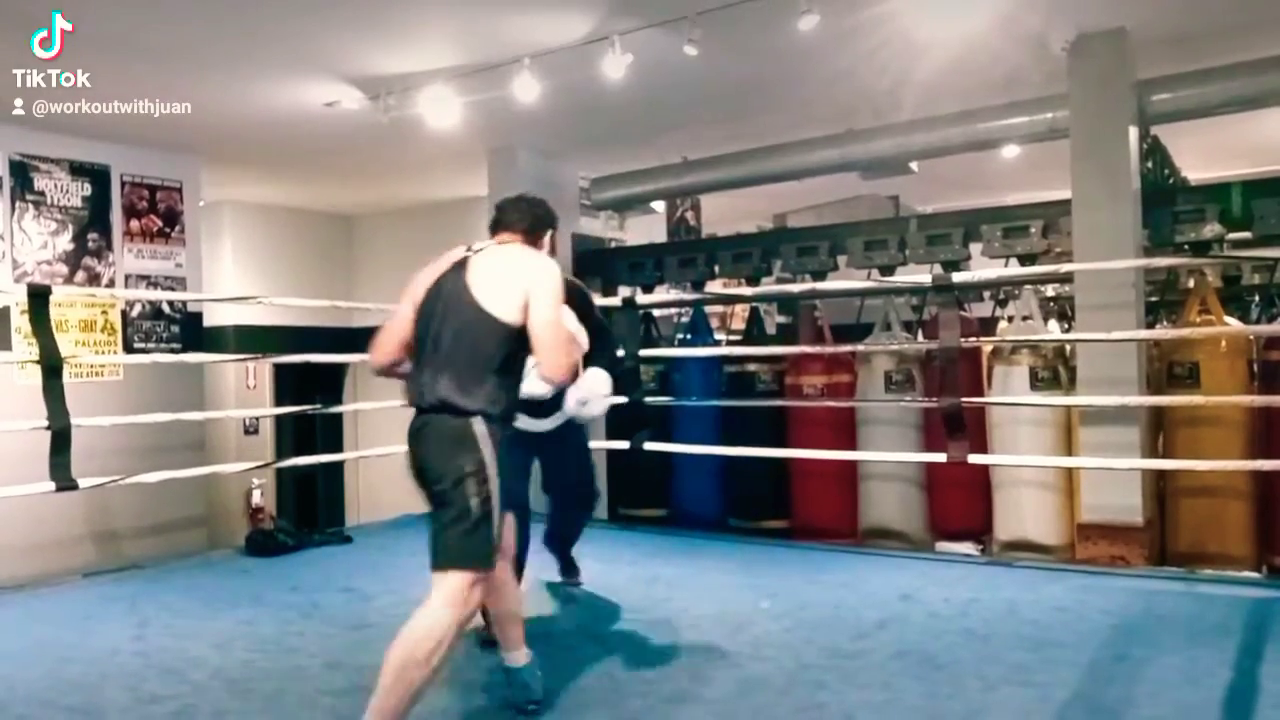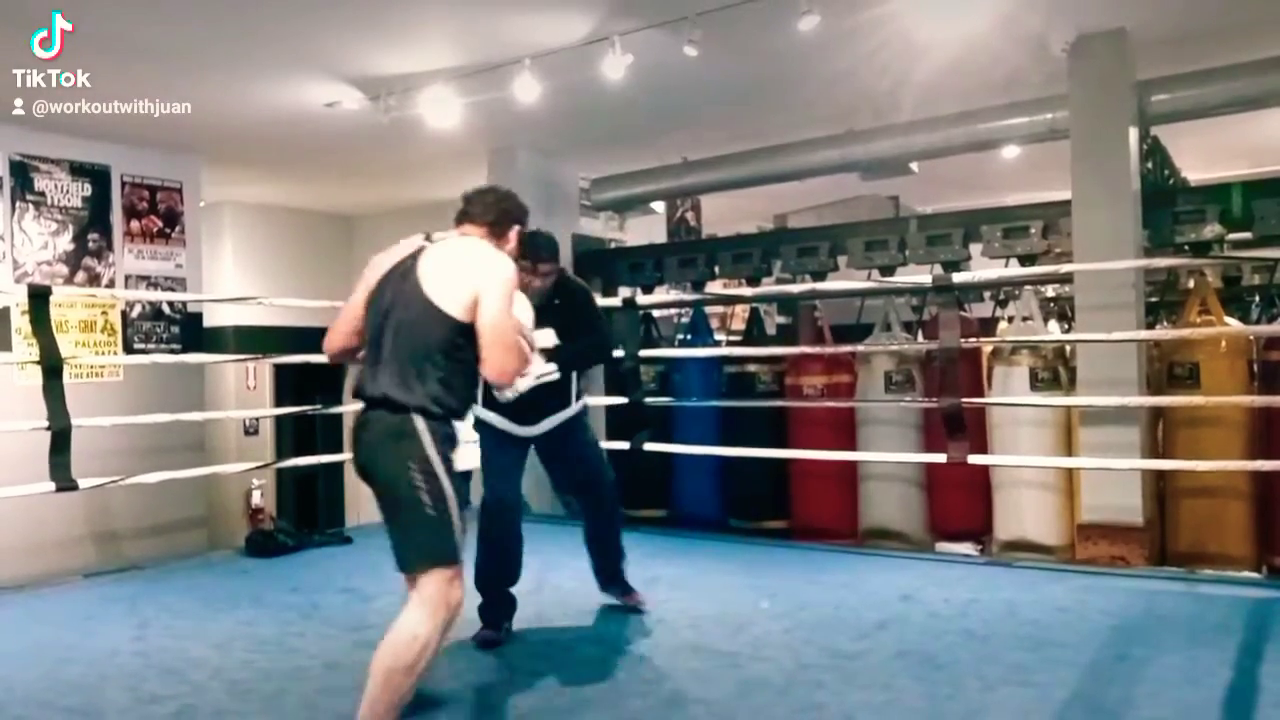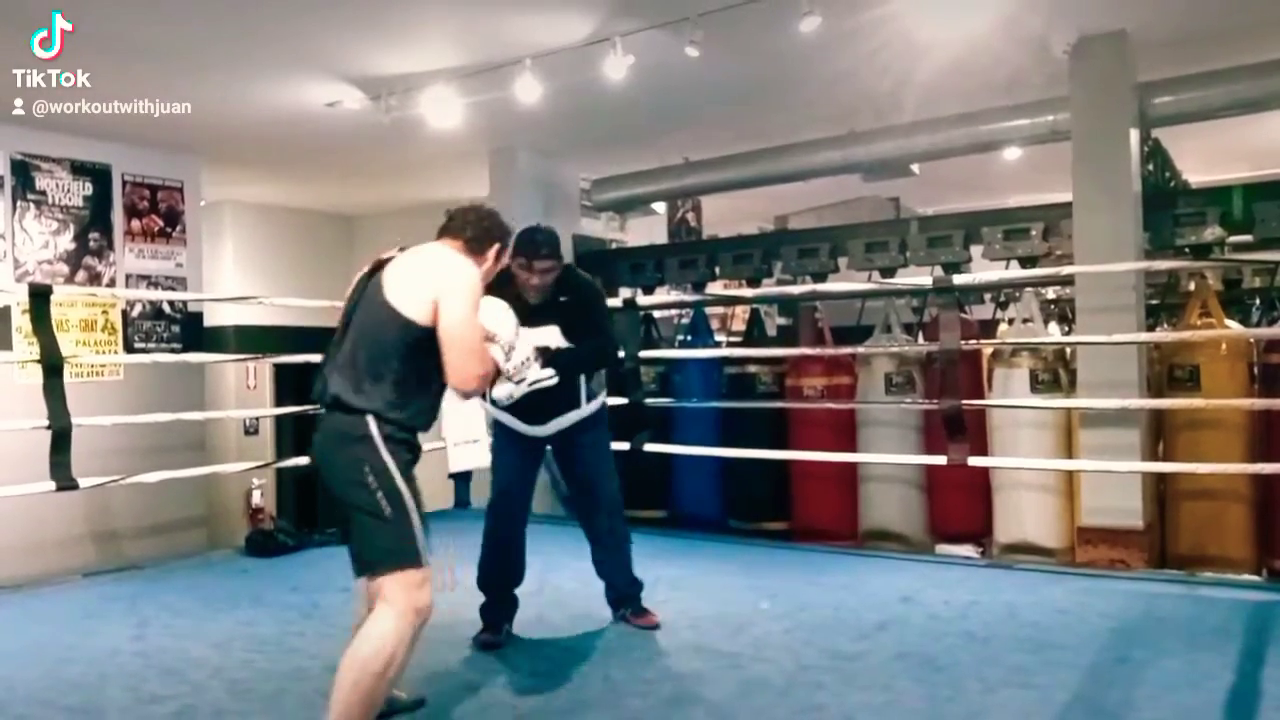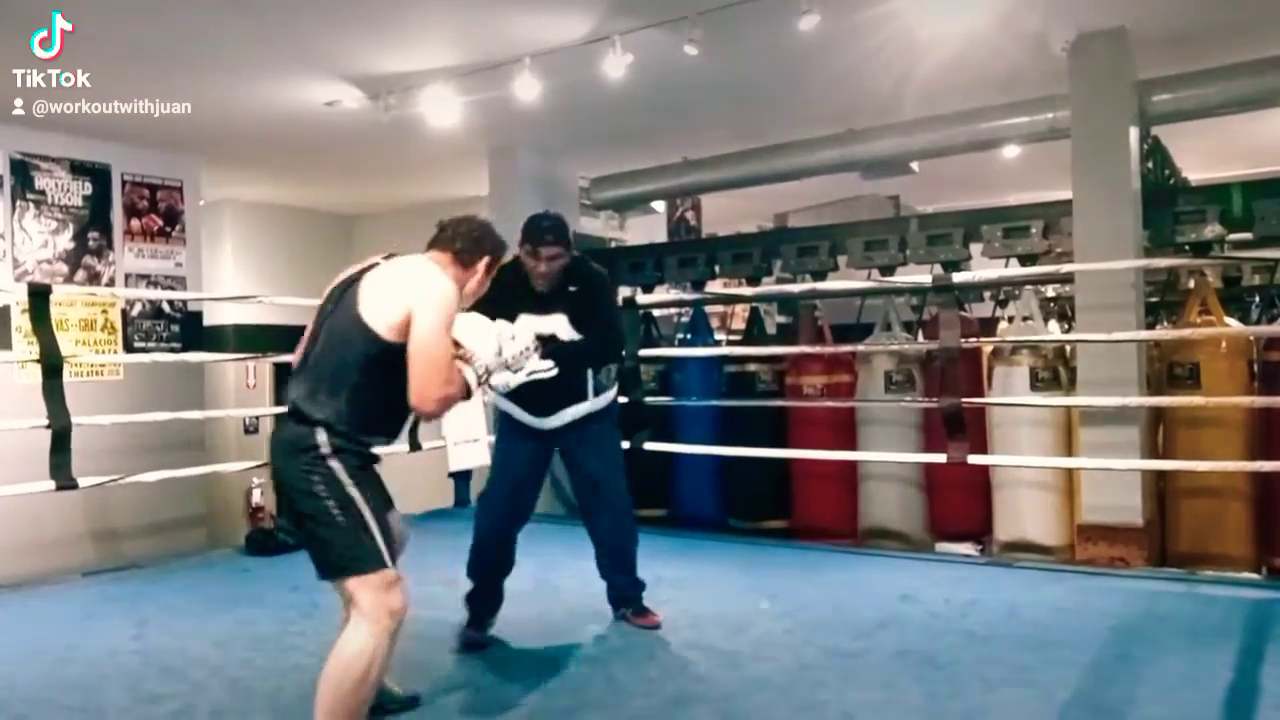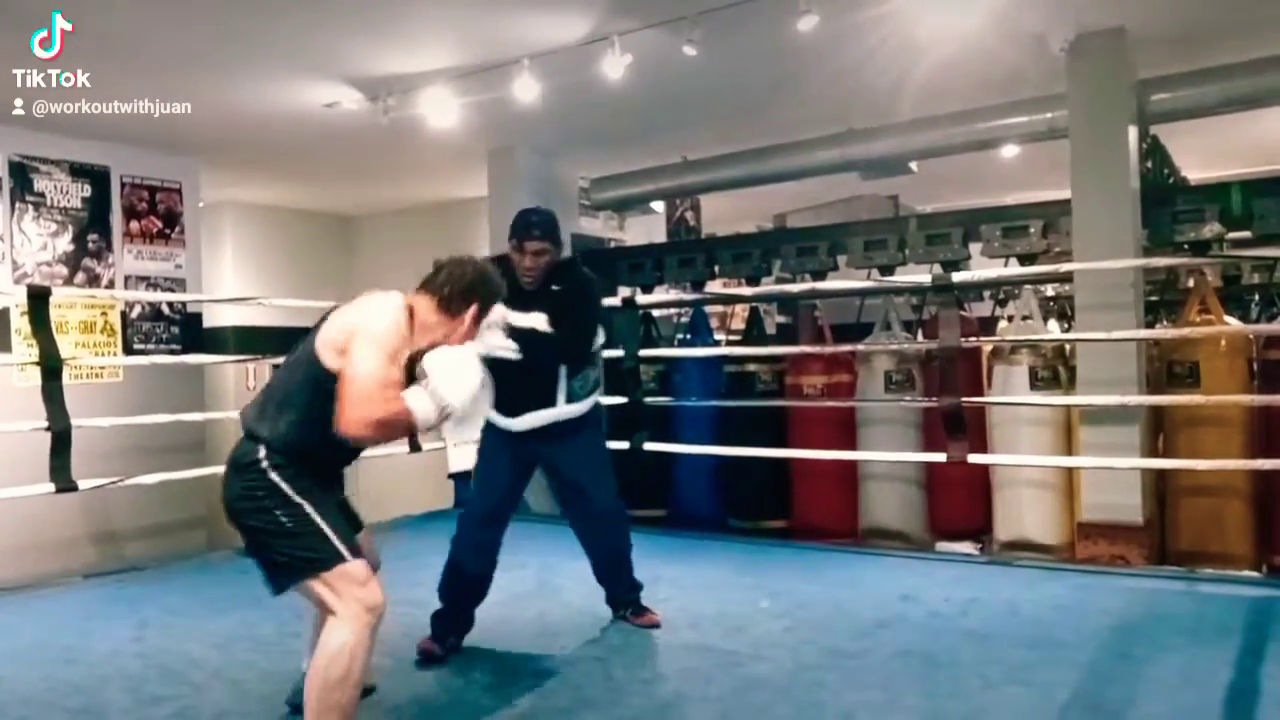
dt=0.2s
person 1, frame 1
left shoulder: (436, 270)
right shoulder: (536, 268)
left elbow: (383, 357)
right elbow: (556, 371)
right wrist: (571, 337)
left hip: (428, 430)
right hip: (466, 435)
left knee: (498, 544)
right knee: (459, 592)
left ankle: (519, 672)
person 1, frame 2
left shoulder: (397, 256)
right shoulder: (492, 263)
left elbow: (335, 345)
right elbow: (500, 372)
right wrist: (522, 340)
left hip: (376, 427)
right hip: (414, 434)
left knee: (420, 563)
right knee: (438, 594)
person 1, frame 3
left shoulder: (383, 268)
right shoulder: (457, 273)
right elbow: (467, 379)
right wrist: (498, 348)
left hip: (343, 434)
right hip: (368, 442)
left knee: (389, 572)
right knee: (408, 600)
person 1, frame 4
left shoulder: (372, 274)
right shoulder: (435, 288)
left elbow: (308, 355)
right elbow: (429, 399)
right wrist: (477, 365)
left hip: (325, 446)
right hip: (322, 454)
left knee: (386, 543)
right knee: (381, 606)
person 1, frame 5
left shoulder: (387, 310)
right shoulder: (387, 320)
right elbow: (359, 422)
right wrist: (432, 406)
left hip: (298, 470)
right hip: (268, 477)
left knee: (359, 559)
right knee: (360, 604)
person 2, frame 1
left shoulder: (572, 295)
left elbow: (602, 344)
left wrist: (598, 375)
left hip: (562, 418)
right hip: (509, 422)
left knee: (579, 492)
right knee: (511, 506)
left ankle: (559, 548)
person 2, frame 2
left shoulder: (572, 294)
left elbow: (601, 345)
left wrist: (548, 359)
left hip: (561, 415)
right hip: (501, 422)
left knee: (599, 491)
right knee: (500, 508)
left ankle: (612, 575)
right ankle: (496, 613)
person 2, frame 3
left shoulder: (581, 291)
right shoulder: (492, 294)
left elbow: (604, 349)
left wrist: (546, 362)
left hip: (577, 416)
right hip: (514, 422)
left knee: (603, 506)
right knee: (504, 512)
left ankle: (625, 599)
right ankle: (497, 615)
person 2, frame 4
left shoulder: (591, 282)
right shoulder: (502, 283)
left elbow: (608, 345)
left wrist: (546, 353)
left hip: (586, 414)
right hip: (521, 417)
left knee: (611, 505)
right knee: (498, 508)
left ankle: (627, 599)
right ankle: (481, 610)
person 2, frame 5
left shoulder: (578, 284)
left elbow: (576, 345)
left wrist: (510, 331)
left hip: (570, 424)
right hip: (505, 425)
left knee: (601, 511)
right knee: (478, 520)
left ankle: (625, 599)
right ankle: (450, 624)
